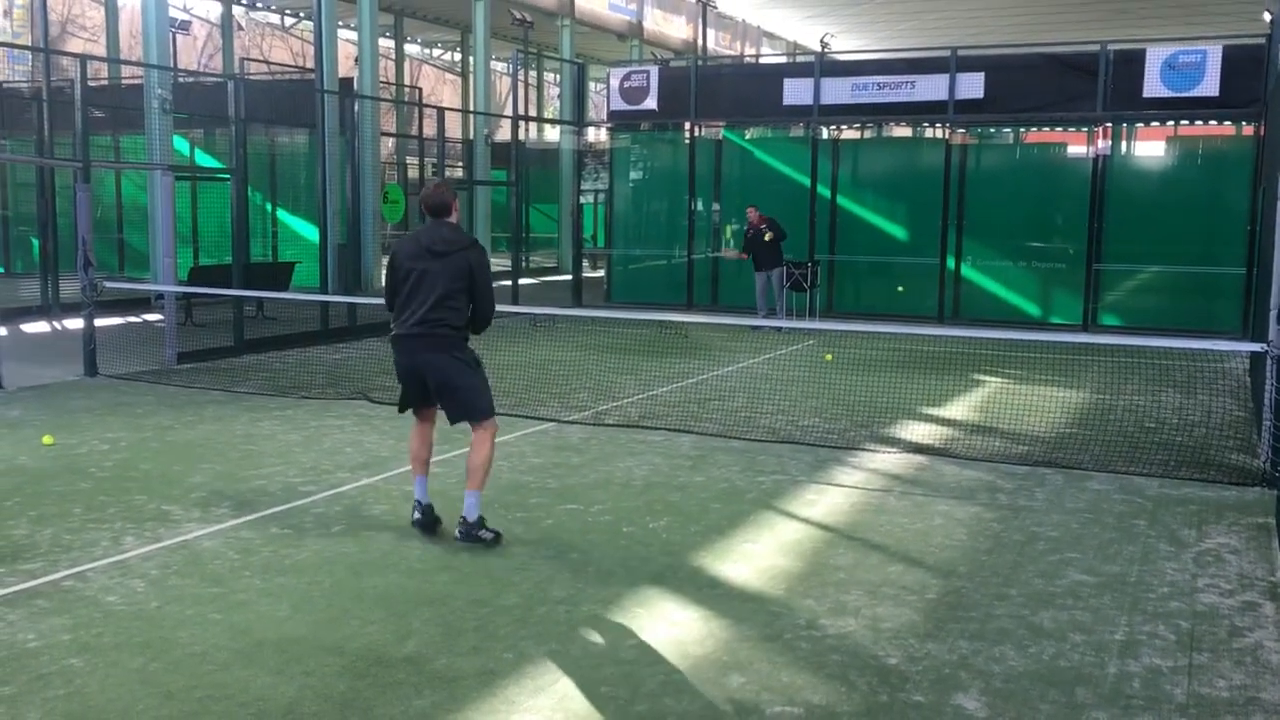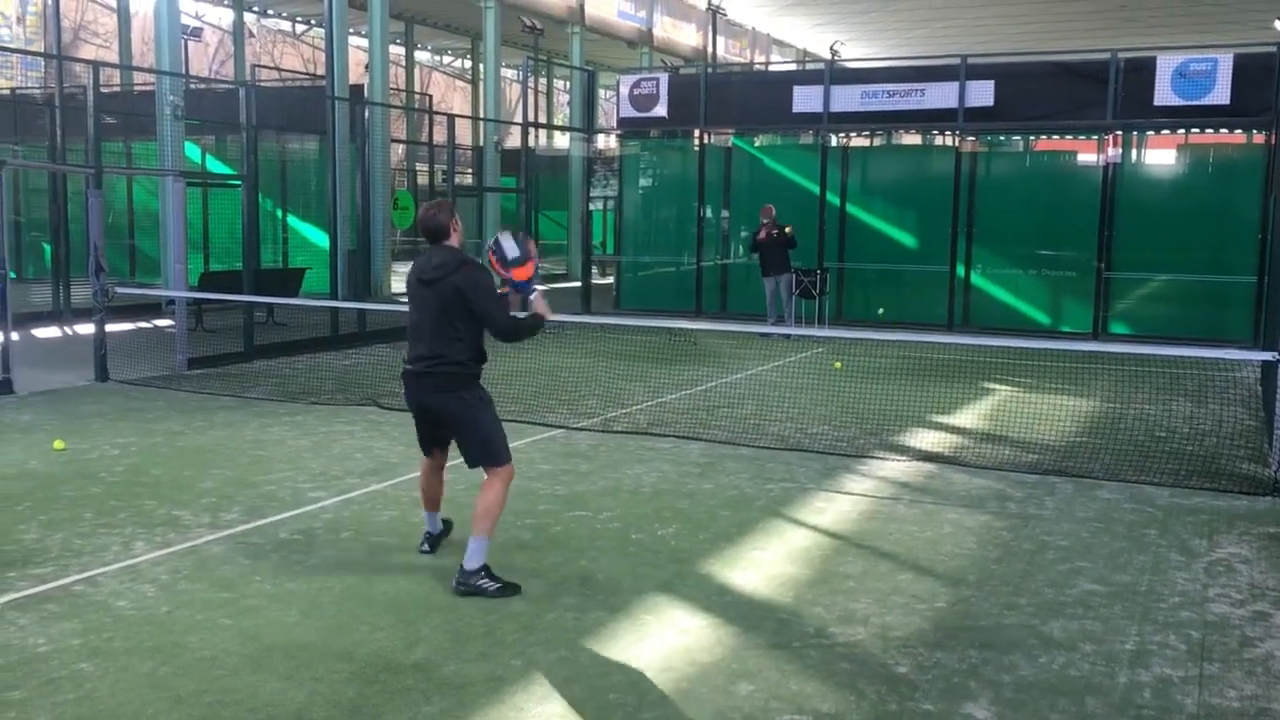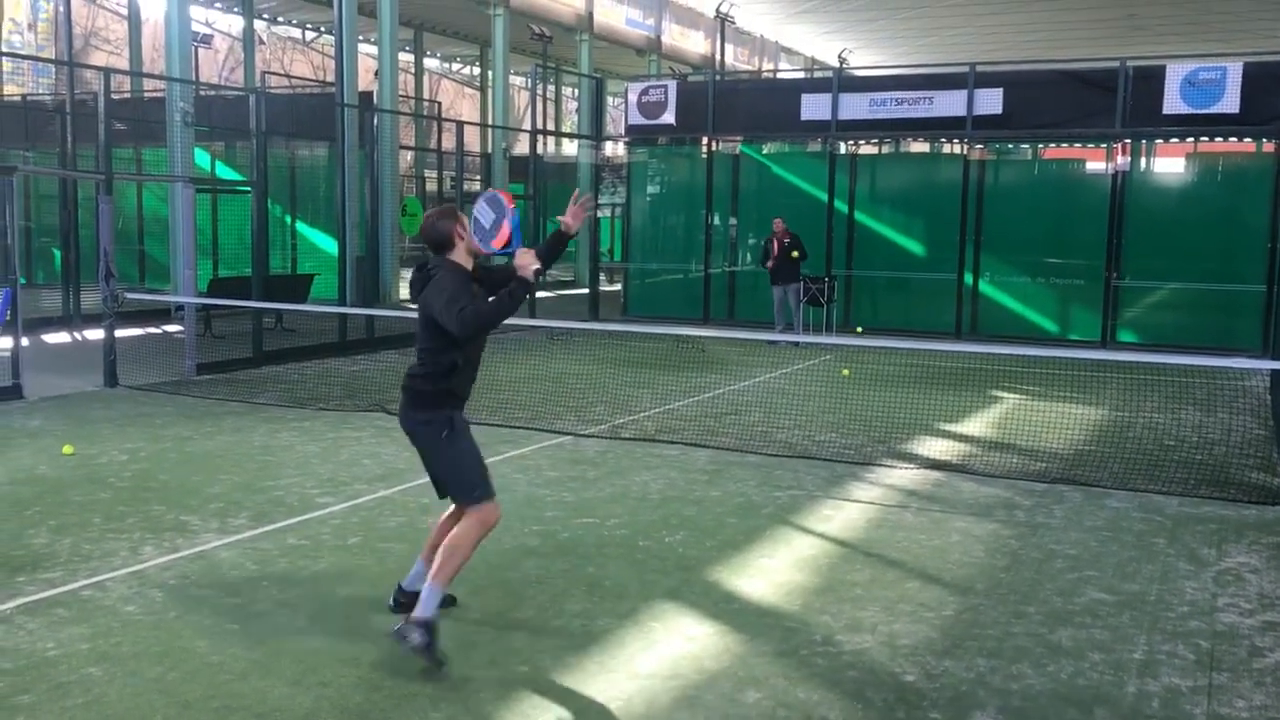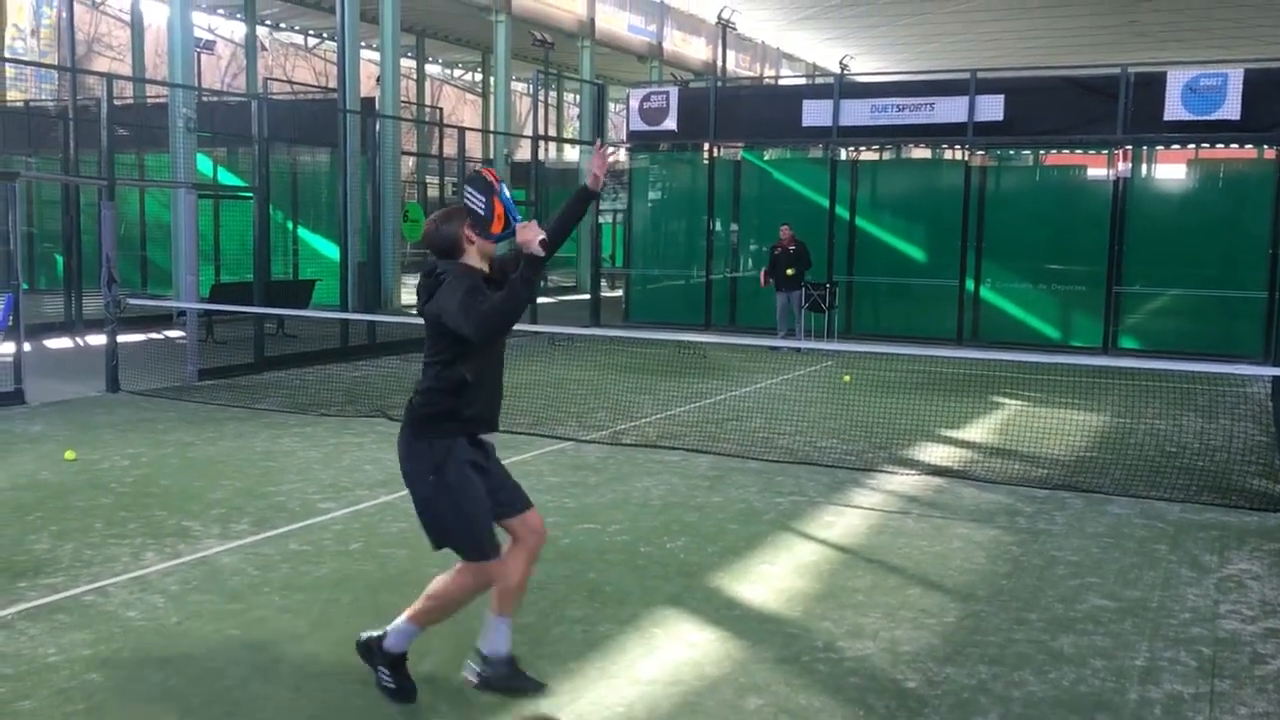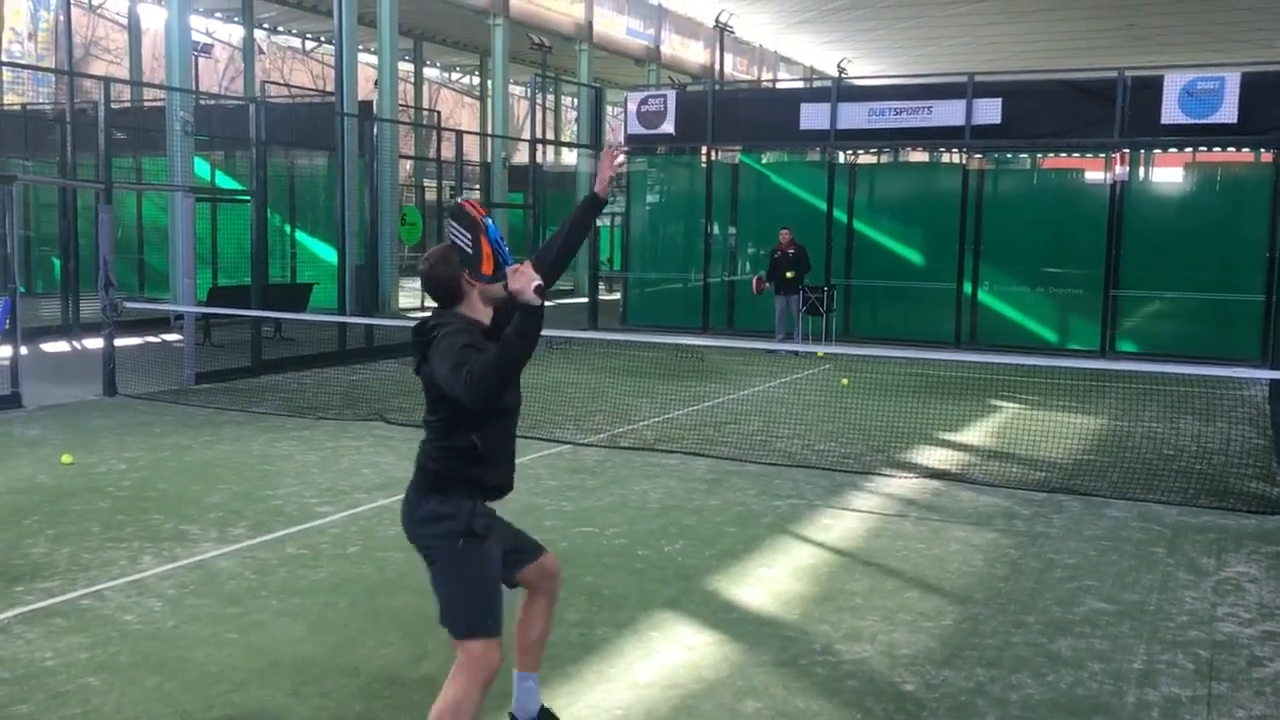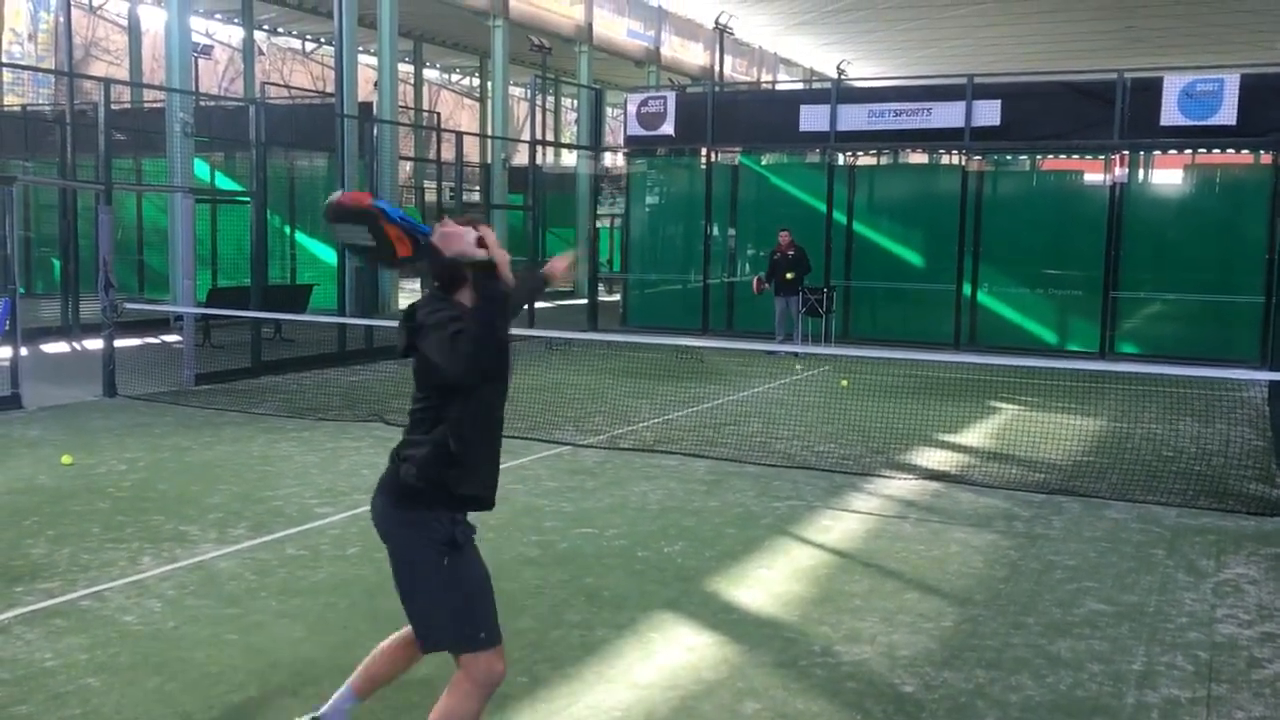
dt=0.3s
person 1, frame 1
left shoulder: (402, 247)
right shoulder: (471, 251)
left elbow: (390, 299)
right elbow: (483, 314)
left hip: (406, 347)
right hip: (446, 349)
left knee: (423, 418)
right knee: (485, 428)
left ankle: (422, 505)
right ankle: (471, 518)
person 1, frame 2
left shoulder: (419, 272)
right shoulder: (469, 271)
right elbow: (503, 328)
left wrist: (507, 295)
right wrist: (537, 316)
left hip: (416, 383)
right hip: (457, 386)
left knee: (434, 457)
right knee: (499, 471)
left ankle: (432, 531)
right ankle: (473, 568)
person 1, frame 3
left shoulder: (467, 277)
right shoulder: (445, 284)
left elbow: (530, 264)
right elbow: (470, 324)
left wrist: (565, 232)
right wrist: (519, 282)
left hip: (440, 409)
right hip: (432, 412)
left knee: (469, 506)
right knee: (482, 513)
left ankle: (413, 589)
right ankle: (420, 620)
person 1, frame 4
left shoulder: (485, 278)
right shoulder: (455, 285)
left elbow: (546, 242)
right elbow: (488, 325)
left wrist: (590, 188)
right wrist: (529, 260)
left hip: (464, 438)
right hip: (436, 441)
left knee: (530, 533)
right knee: (484, 566)
left ankle: (493, 658)
right ankle: (388, 646)
person 1, frame 5
left shoulder: (489, 325)
right shoulder: (453, 344)
left elbow: (546, 261)
right elbow: (484, 391)
left wrist: (597, 195)
right wrist: (527, 313)
left hip: (463, 506)
right hip: (446, 509)
left knee: (545, 575)
right knee: (482, 655)
person 1, frame 6
left shoulder: (458, 311)
right shoulder: (448, 326)
left elbow: (501, 300)
right elbow: (479, 365)
left wrist: (540, 277)
right wrist: (495, 270)
left hip: (418, 503)
right hip: (427, 513)
left knee: (429, 630)
right knee: (483, 668)
